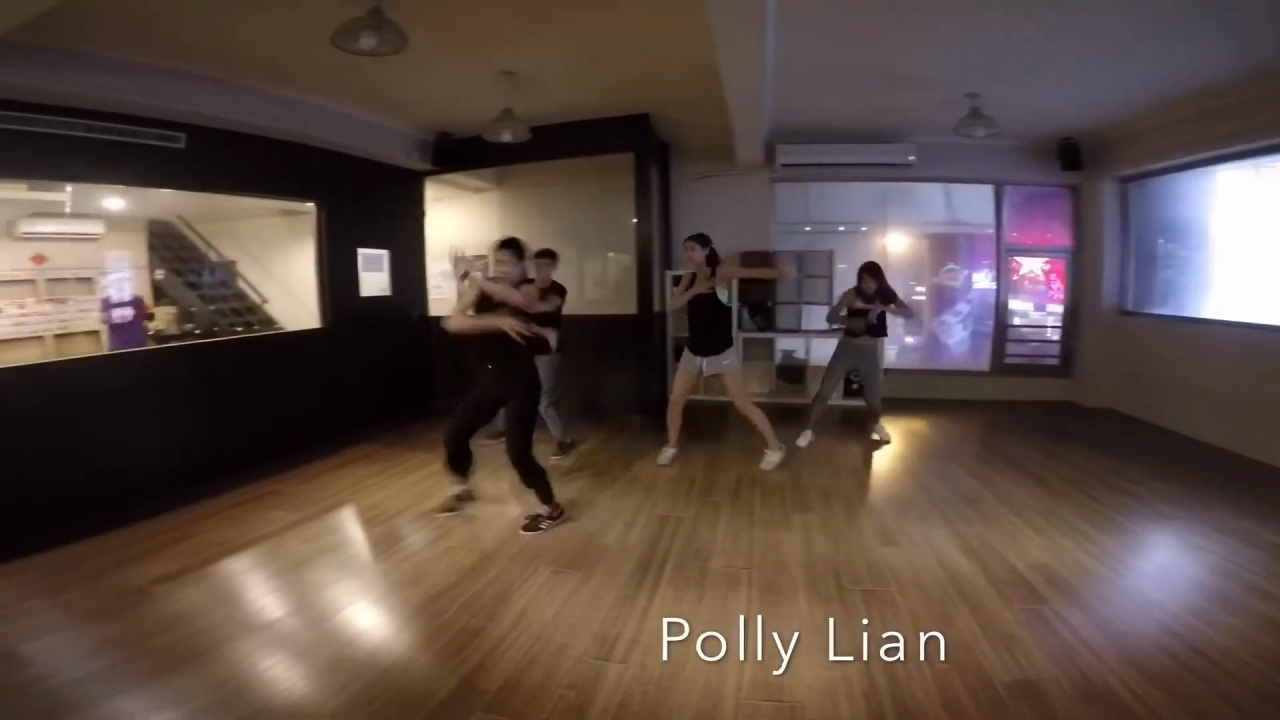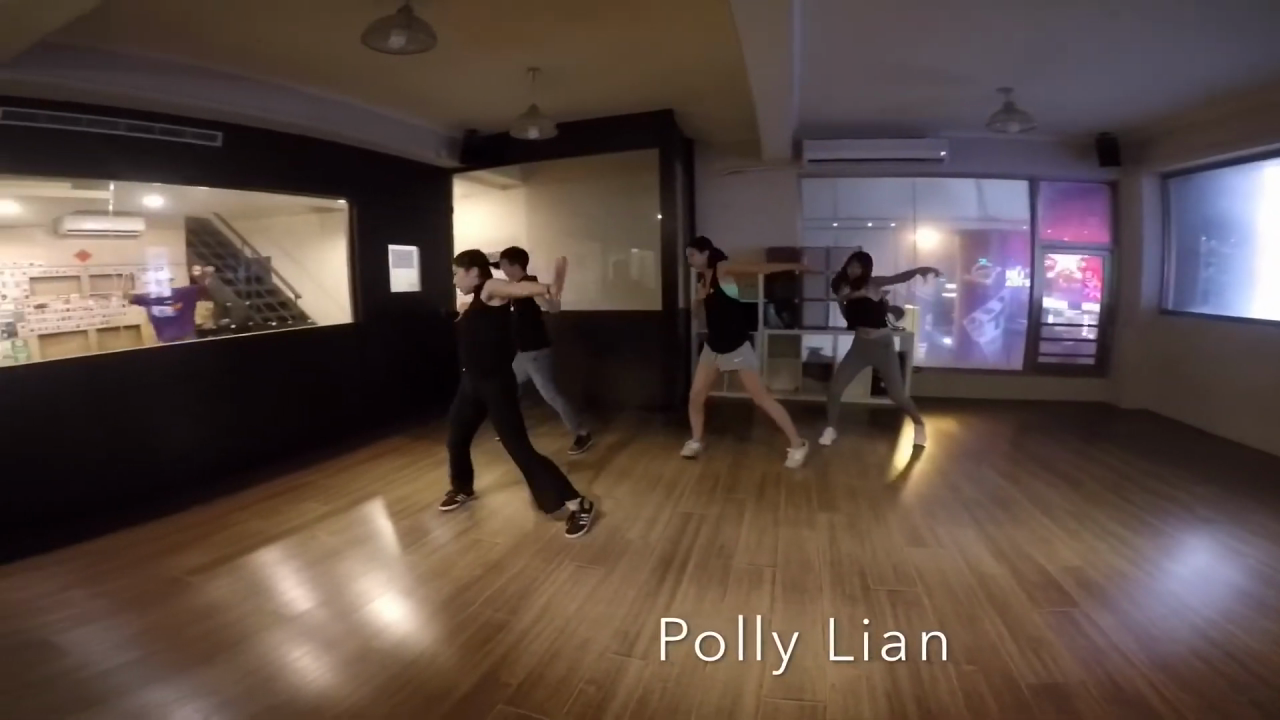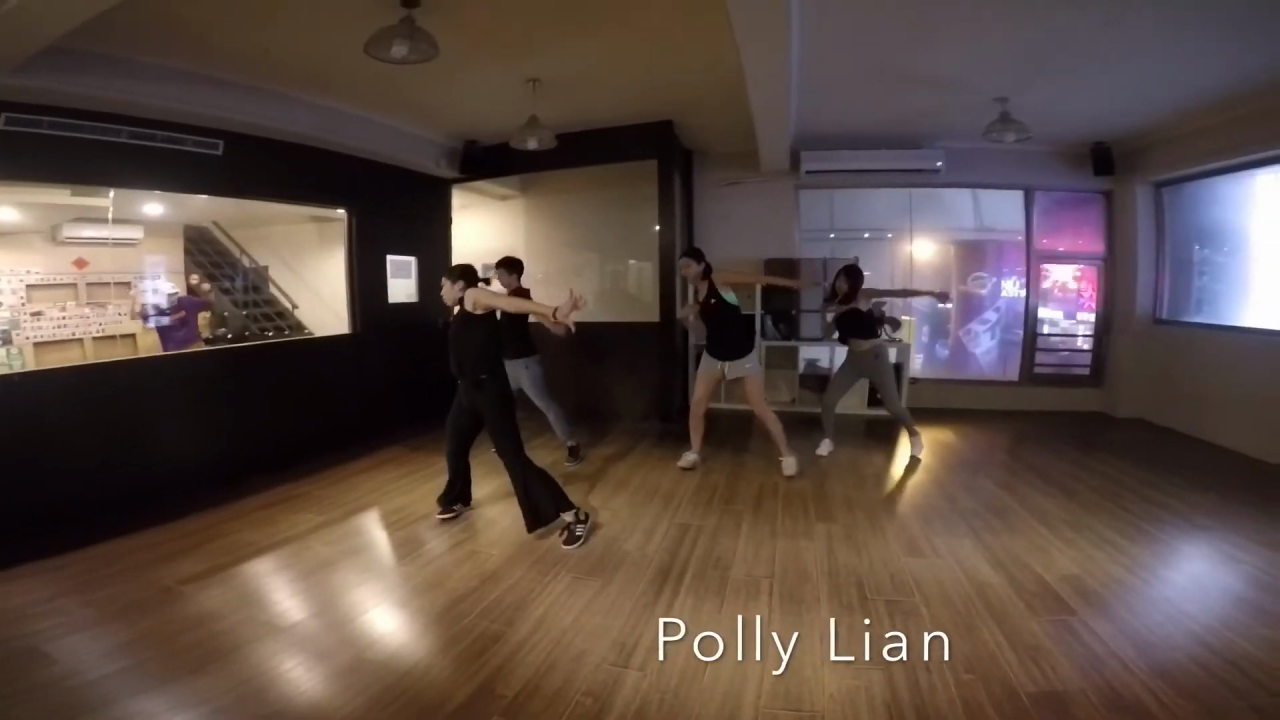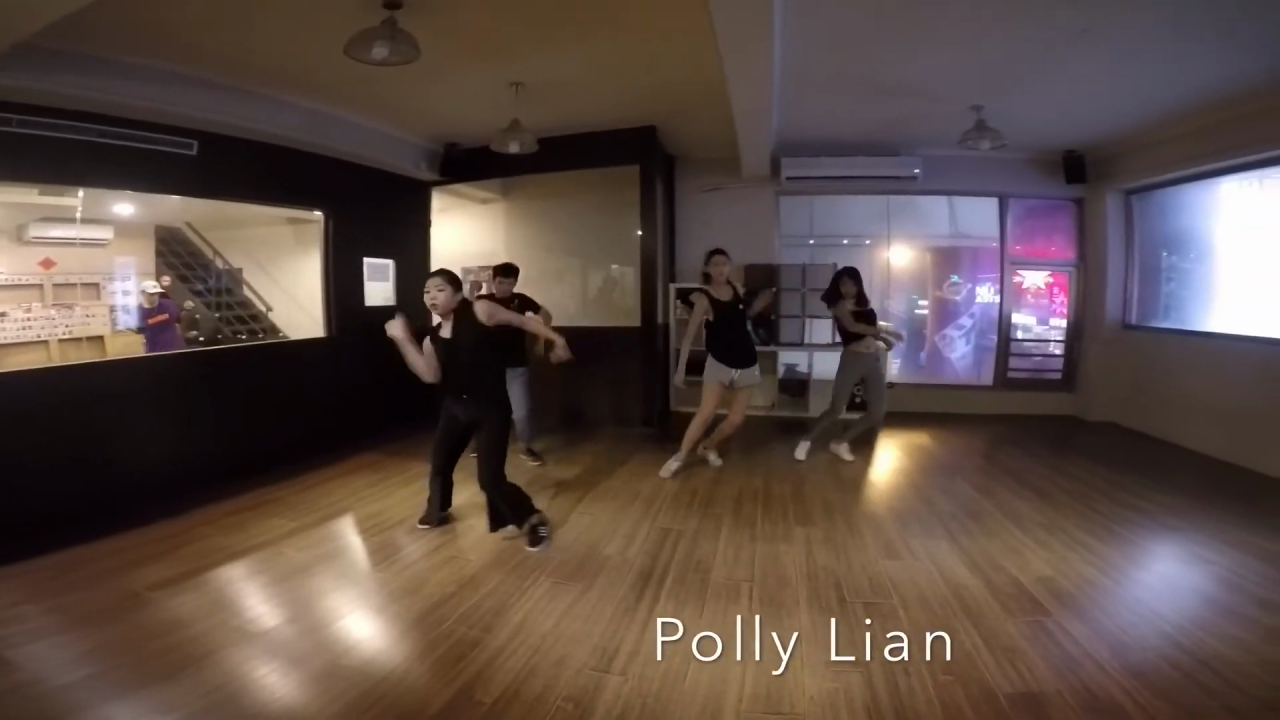
dt=0.3s
person 1, frame 1
left shoulder: (527, 291)
right shoulder: (477, 289)
left elbow: (520, 300)
right elbow: (452, 322)
left wrist: (479, 282)
right wrist: (497, 321)
left hip: (522, 382)
right hip: (488, 377)
left knee: (518, 450)
right knee: (455, 435)
left ankle: (550, 508)
right ankle: (464, 489)
person 1, frame 2
left shoulder: (490, 289)
right shoulder: (476, 302)
left elbow: (520, 288)
left wrist: (550, 287)
left hip: (496, 383)
right hip: (470, 381)
left knee: (519, 448)
right knee: (456, 440)
left ankle: (577, 504)
right ankle: (462, 489)
person 1, frame 3
left shoulder: (474, 297)
right shoulder: (464, 315)
left elbow: (510, 304)
left wrist: (553, 312)
left hip: (491, 391)
right hip: (466, 391)
left knee: (515, 459)
right knee: (455, 451)
left ankle: (573, 515)
right ankle: (458, 500)
person 1, frame 4
left shoulder: (478, 310)
right shoulder: (433, 340)
left elbow: (524, 321)
right elbow: (429, 375)
left wrist: (556, 339)
right wrist: (403, 340)
left hip: (493, 407)
right hip: (457, 407)
left knee: (490, 477)
right knee: (440, 466)
left ankle: (533, 519)
right ankle: (438, 511)
person 2, frame 1
left shoulder: (722, 272)
right shoulder: (690, 278)
left elbow: (755, 273)
right elbow: (673, 306)
left wrist: (780, 271)
right wrist: (694, 291)
left hip: (721, 351)
right hip: (694, 350)
left knee: (743, 404)
right knee: (675, 400)
left ankle: (775, 448)
right ankle: (672, 446)
person 2, frame 2
left shoulder: (722, 269)
right shoulder: (704, 279)
left elbow: (760, 268)
left wrist: (797, 266)
right wrist: (699, 298)
left hip: (737, 346)
right hip: (712, 347)
left knee: (762, 398)
right knee: (696, 396)
left ankle: (797, 444)
right ankle: (696, 441)
person 2, frame 3
left shoulder: (719, 279)
right shoulder: (697, 296)
left elbow: (758, 279)
left wrist: (793, 283)
right wrist: (687, 316)
left hip: (742, 354)
right hip: (713, 355)
left knee: (761, 408)
right knee: (697, 405)
left ankle: (787, 454)
right ankle: (695, 452)
person 2, frame 4
left shoulder: (736, 290)
right shoulder: (703, 297)
right elbow: (690, 335)
left wrist: (759, 304)
right wrist: (681, 368)
left hip: (747, 363)
right hip: (720, 362)
left knee: (737, 418)
right knee: (706, 413)
left ankle: (707, 446)
right ankle: (679, 457)
person 3, frame 1
left shoulder: (558, 290)
right shoulder: (526, 286)
left elbow: (546, 307)
left hip: (548, 352)
left knee: (544, 400)
left ankle: (565, 440)
right ankle: (503, 429)
person 3, frame 2
left shoulder: (528, 283)
right shoulder: (520, 285)
left elbow: (550, 307)
left hip: (535, 351)
right hip: (521, 351)
left knee: (551, 395)
left ankle: (582, 434)
person 3, frame 3
left shoulder: (520, 294)
right shoulder: (512, 295)
left elbow: (538, 314)
left wrist: (557, 326)
left hip: (525, 359)
right hip: (509, 360)
left knee: (545, 402)
left ankle: (571, 444)
person 3, frame 4
left shoulder: (520, 300)
right shoulder: (483, 301)
left elbow: (546, 315)
left wrist: (541, 339)
right wrist: (471, 296)
left hip: (517, 367)
left knee: (522, 413)
left ankle: (526, 447)
person 4, frame 1
left shoulder: (886, 296)
right shoulder: (851, 295)
left elbow: (910, 313)
right elbow: (831, 318)
left wrist: (884, 308)
right wrist: (849, 322)
left hip: (871, 351)
right hip: (847, 348)
left knee: (874, 401)
right knee: (824, 392)
left ankle: (876, 424)
right ankle: (808, 431)
person 4, frame 2
left shoulder: (872, 284)
right shoulder: (845, 289)
left elbow: (898, 278)
left wrist: (918, 270)
right wrist: (840, 299)
left hip: (881, 344)
right hip: (859, 345)
left knee: (897, 394)
right knee: (834, 388)
left ankle: (919, 424)
right ankle: (830, 429)
person 4, frame 3
left shoulder: (863, 296)
right shoulder: (837, 304)
left elbow: (897, 293)
right elbow: (830, 330)
left wrist: (930, 293)
right wrist: (830, 314)
left hip: (875, 355)
right hip: (853, 358)
left knee: (893, 405)
right knee: (828, 400)
left ankle: (914, 434)
right ankle: (828, 440)
person 4, frame 4
left shoulder: (863, 304)
right shoulder: (839, 306)
right elbow: (852, 327)
left wrist: (883, 337)
right wrist: (888, 333)
left hip: (873, 360)
right hip: (852, 360)
left knee: (878, 413)
right knee: (836, 409)
left ankle: (841, 442)
right ankle: (806, 441)
